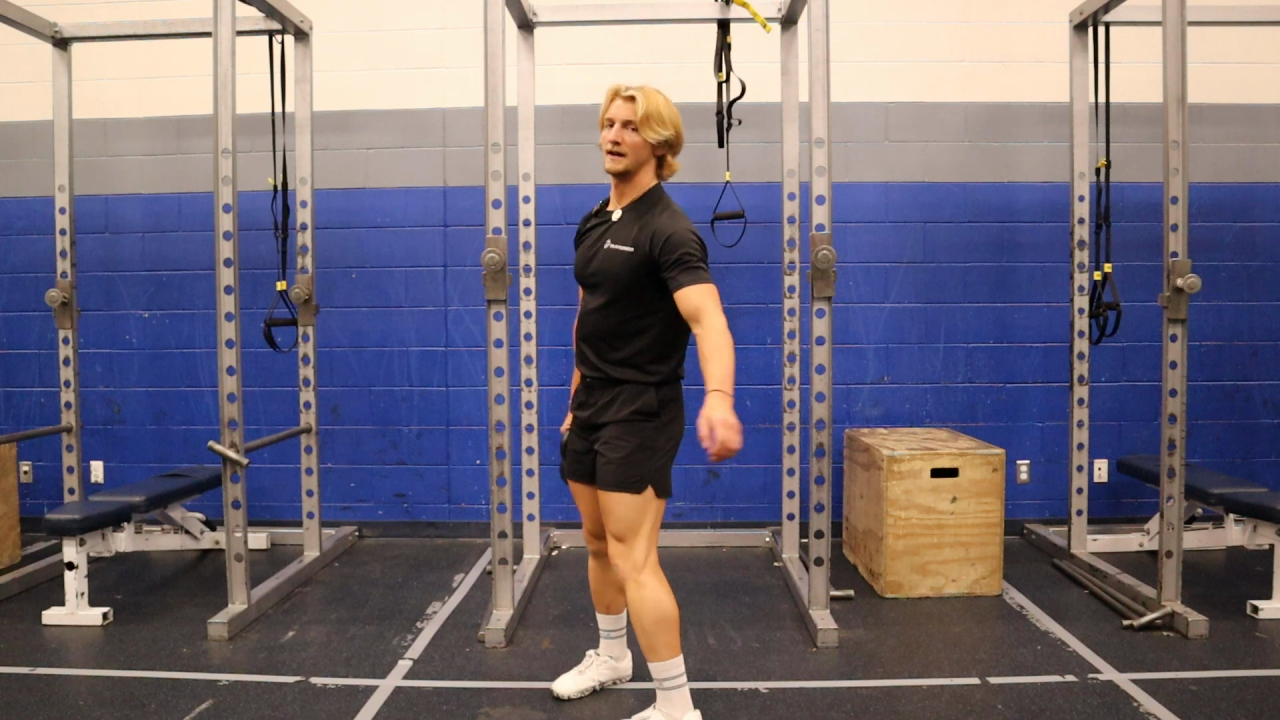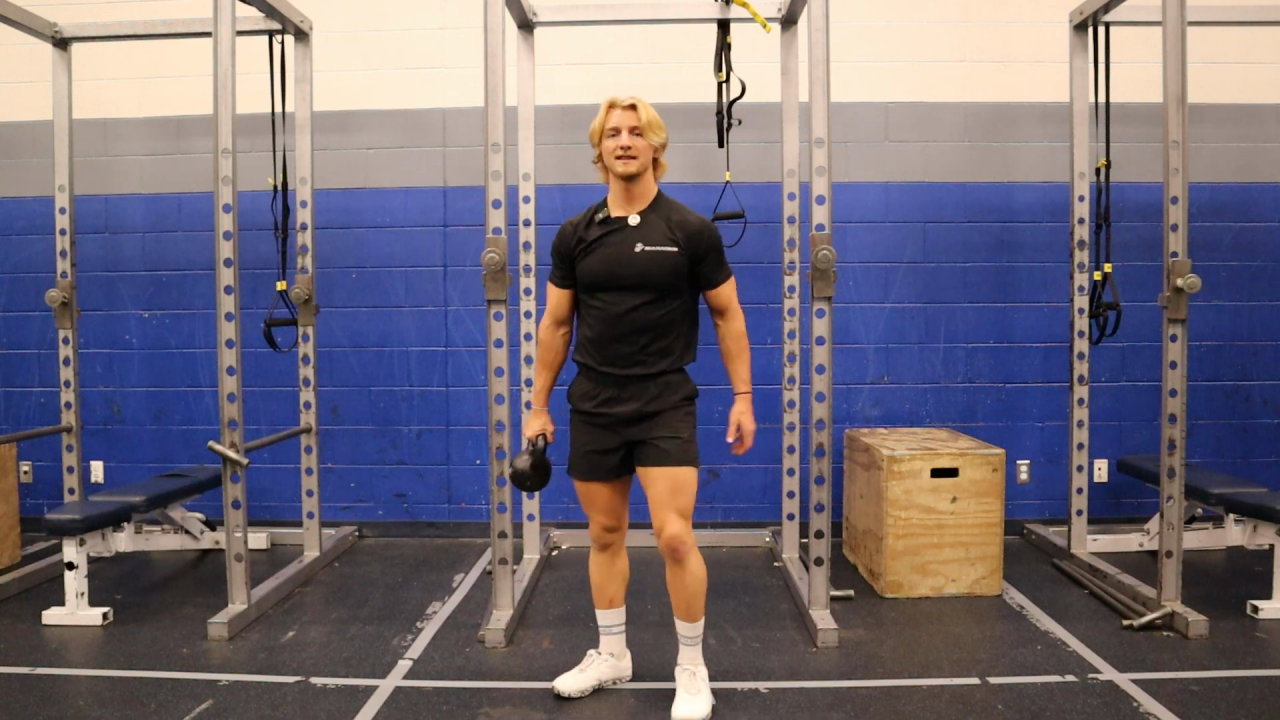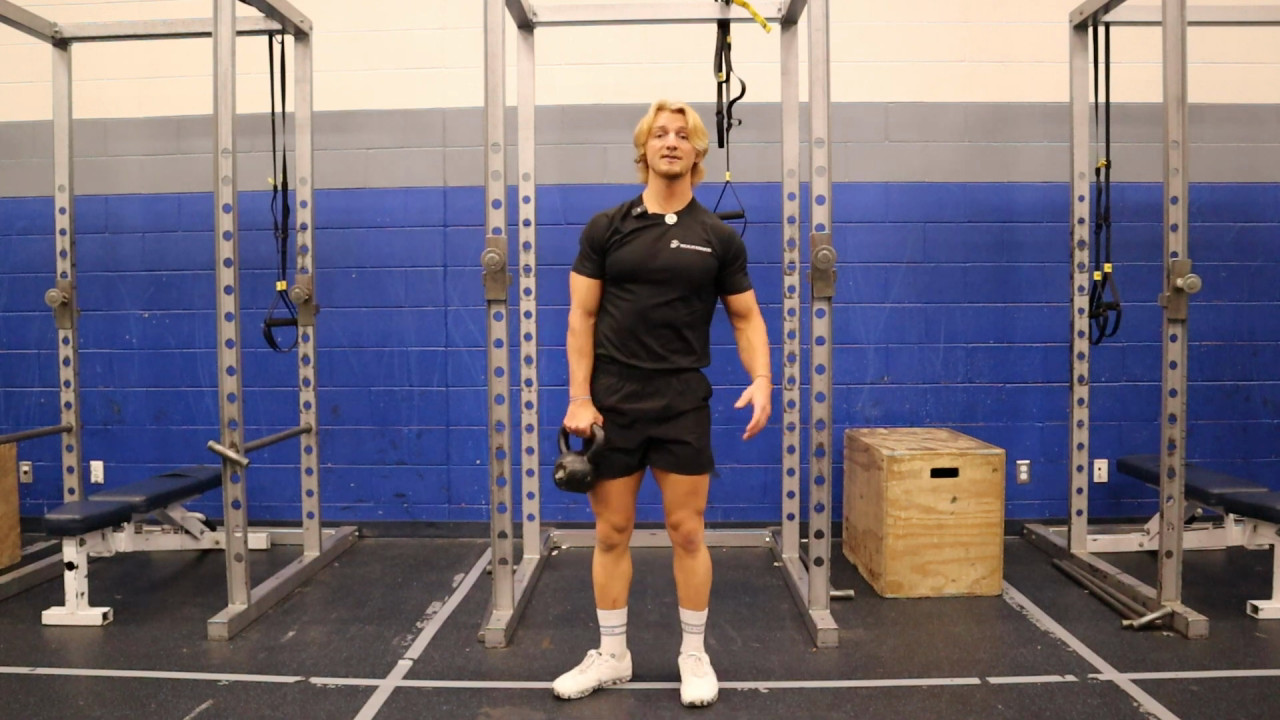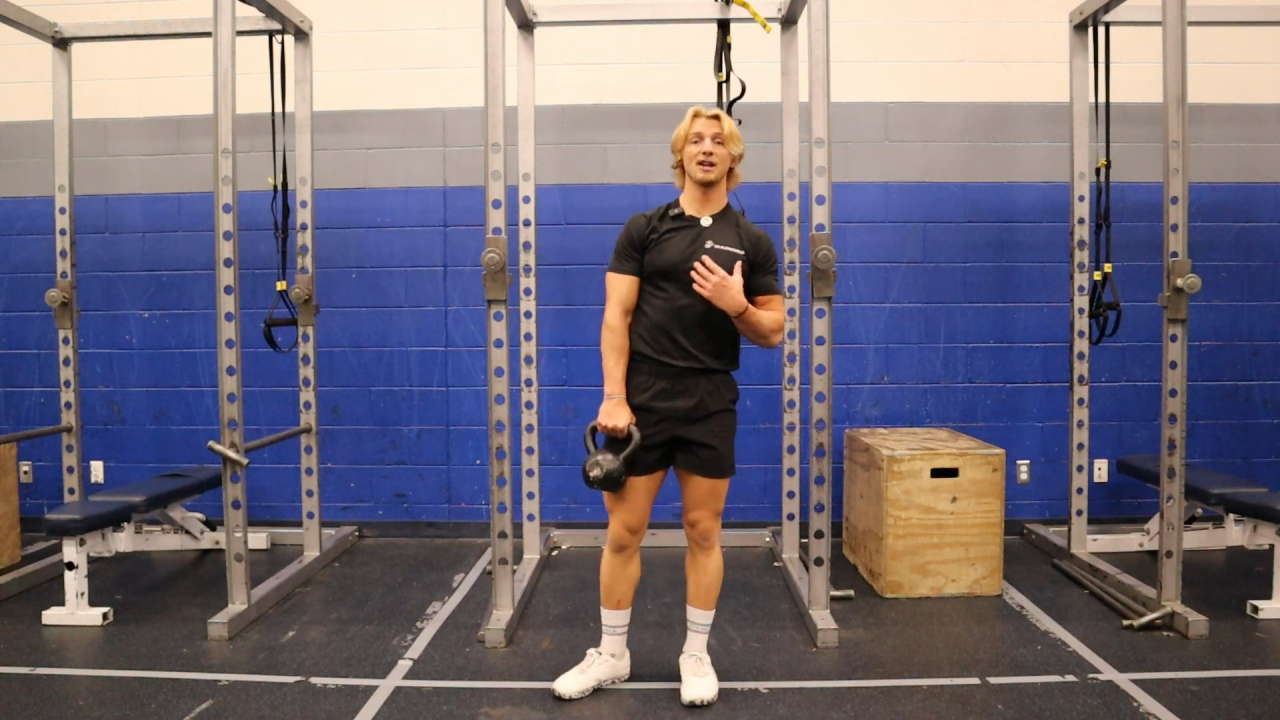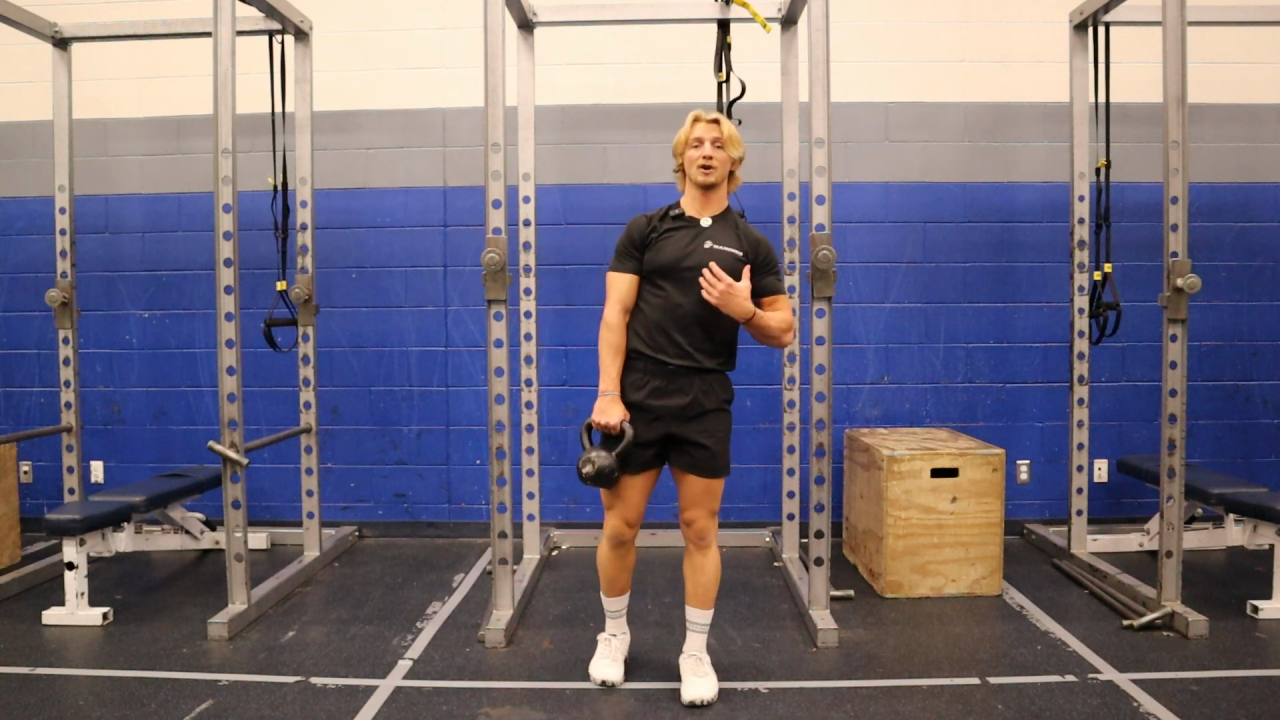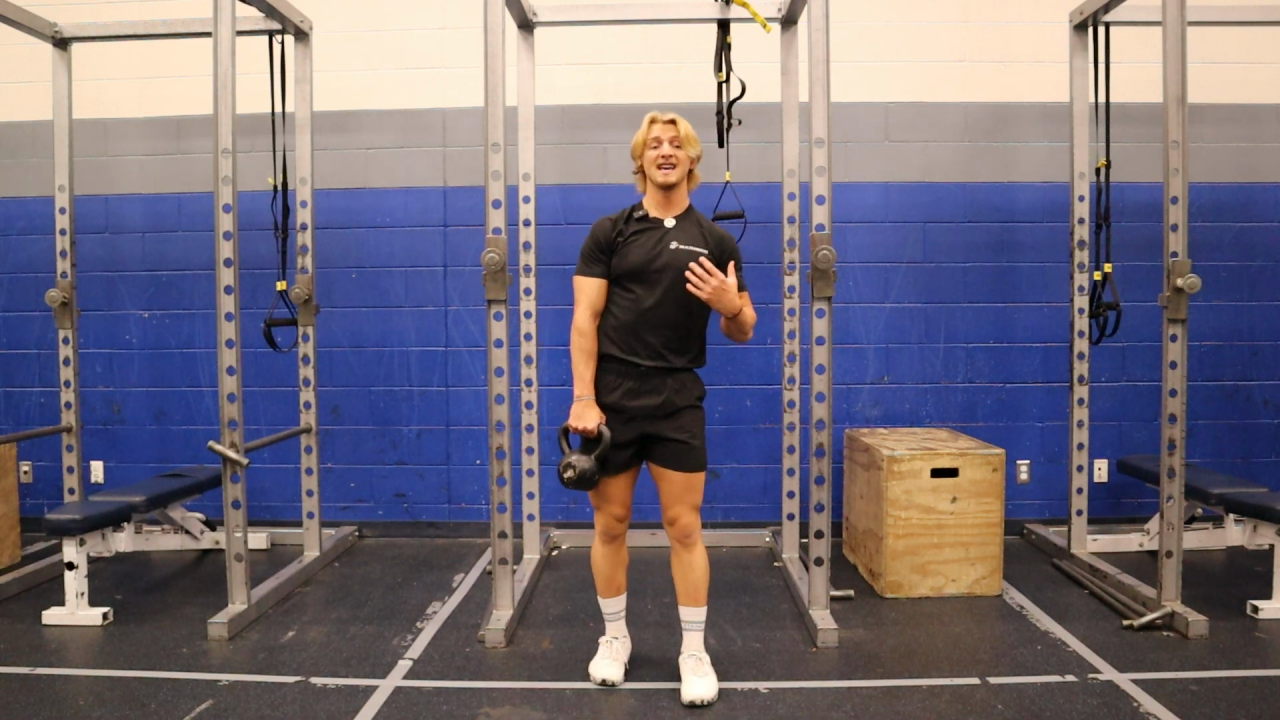
dt=0.4s
person 1, frame 1
left shoulder: (667, 229)
right shoulder: (592, 223)
left elbow: (709, 319)
left wrist: (720, 400)
right wrist: (575, 399)
left hip: (636, 414)
right hip: (593, 408)
left knee: (629, 558)
right knee: (598, 544)
right ankle: (611, 655)
person 1, frame 2
left shoulder: (692, 230)
right shoulder: (574, 234)
left elbow: (727, 314)
right elbow: (556, 324)
left wrist: (742, 396)
right wrist: (538, 405)
left hip: (664, 404)
right hip: (594, 406)
left knee: (675, 538)
right knee: (605, 535)
left ankle: (691, 667)
right ankle: (611, 654)
person 1, frame 3
left shoulder: (720, 238)
right shoulder: (606, 227)
left elbow: (746, 317)
right elbow: (582, 317)
left wrist: (761, 381)
right wrist: (579, 397)
left hip: (684, 404)
right hip: (614, 402)
left knee: (687, 532)
right knee: (612, 532)
left ankle: (694, 653)
right ankle: (612, 654)
person 1, frame 4
left shoulder: (752, 242)
right shoulder: (642, 229)
left elbow: (772, 331)
right elbow: (617, 316)
left wrist: (738, 307)
right wrist: (613, 396)
left hip: (710, 404)
right hip: (641, 400)
left knee: (704, 532)
right knee: (624, 532)
left ankle: (696, 654)
right ankle: (611, 653)
person 1, frame 5
left shoulder: (751, 244)
right shoulder: (644, 229)
left elbow: (782, 330)
right elbow: (615, 313)
left wrist: (744, 311)
right wrist: (607, 393)
left hip: (705, 402)
right hip: (638, 396)
left knee: (700, 531)
right knee: (619, 527)
left ankle: (695, 652)
right ankle: (614, 632)
person 1, frame 6
left shoulder: (716, 241)
right shoulder: (609, 231)
left elbow: (742, 332)
right elbow: (585, 317)
left wrist: (732, 305)
right wrist: (583, 397)
left hip: (678, 398)
right hip: (613, 395)
left knee: (684, 527)
right knee: (610, 524)
left ankle: (693, 650)
right ankle: (615, 637)
